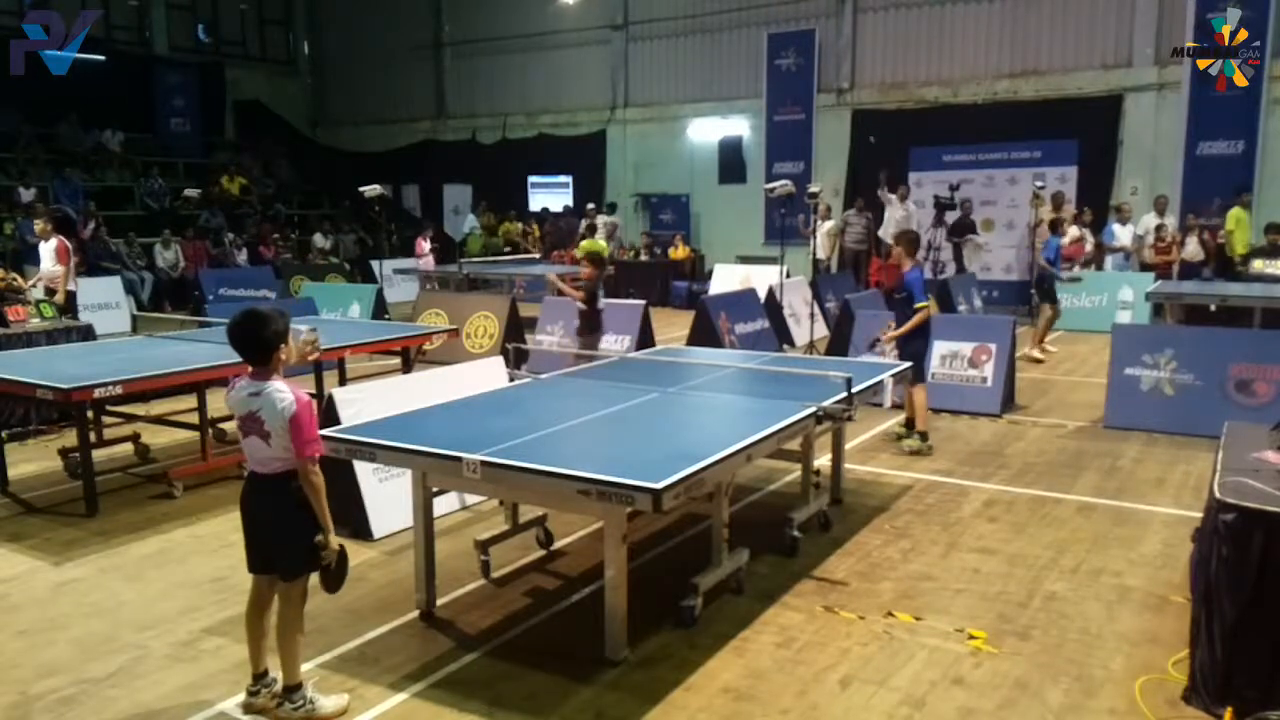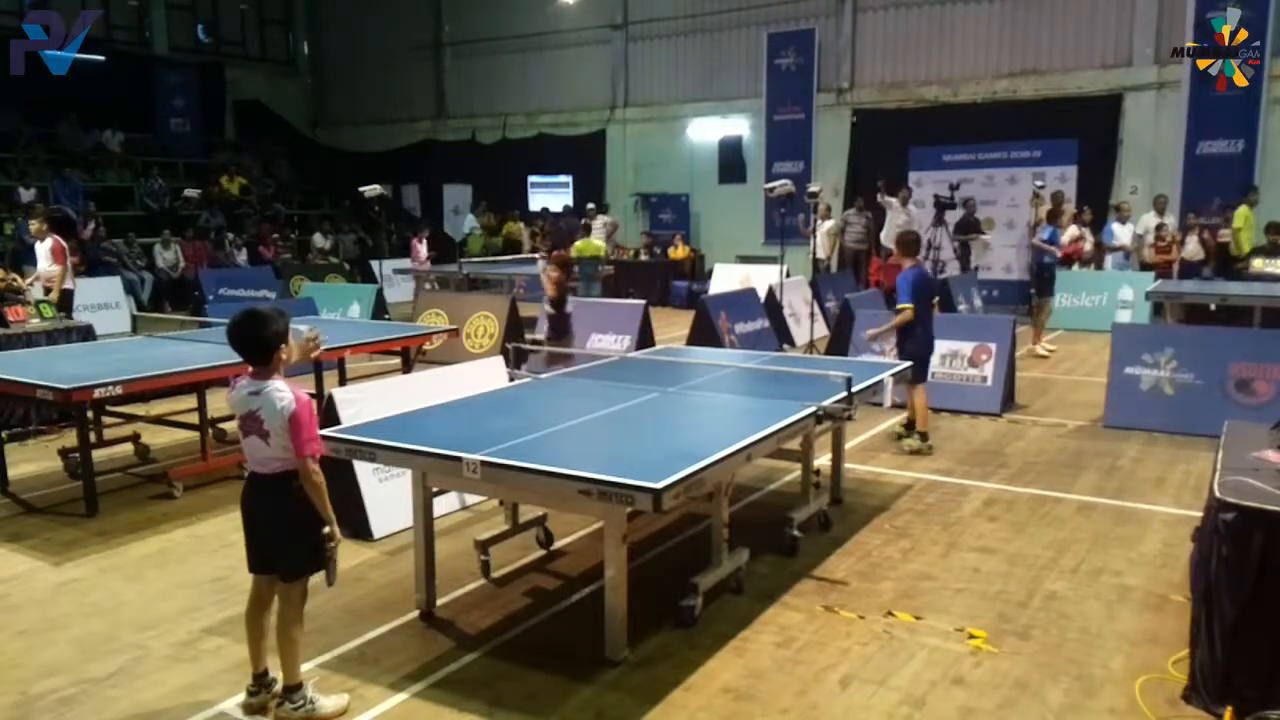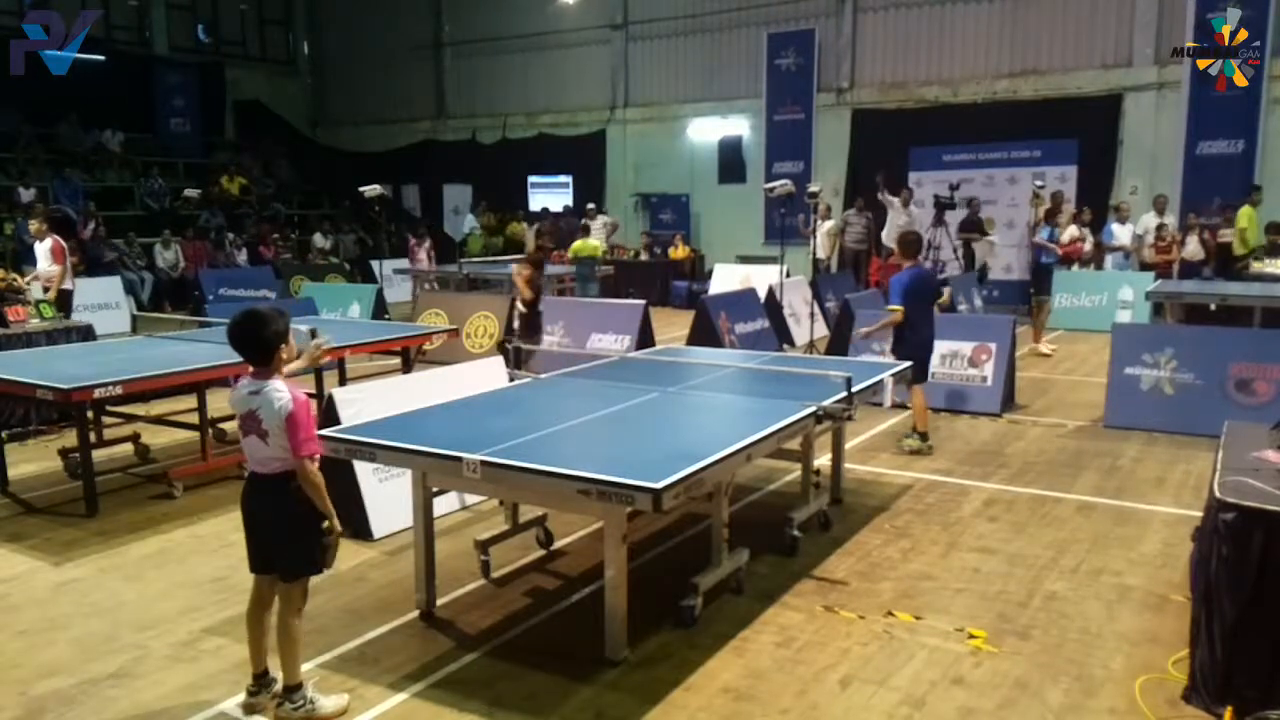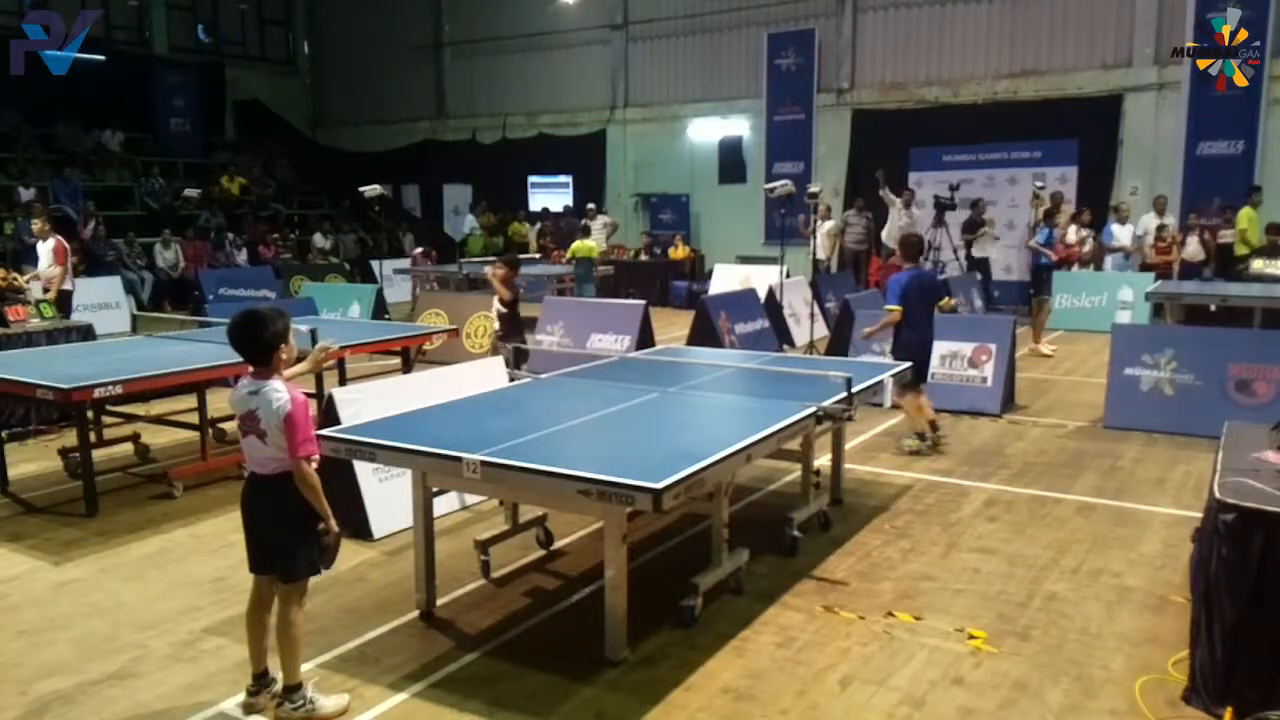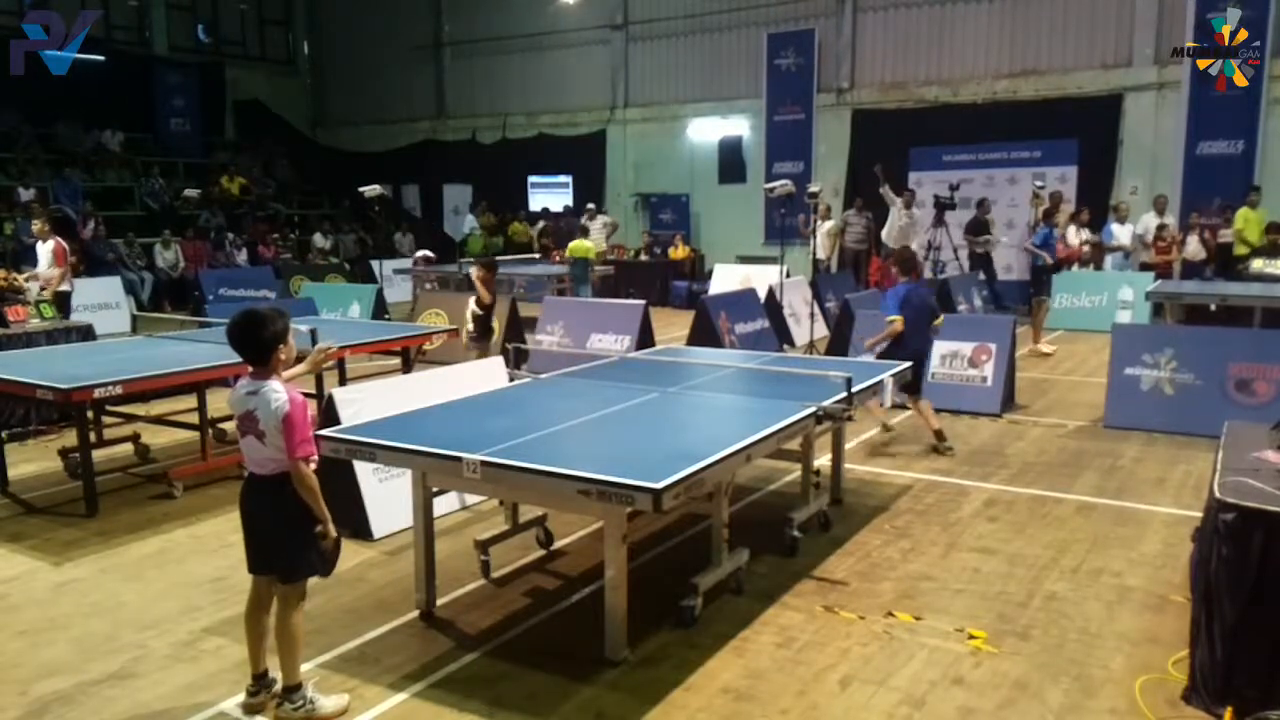
dt=0.2s
person 1, frame 1
left shoulder: (236, 392)
right shoulder: (296, 402)
right elbow: (308, 472)
left wrist: (289, 362)
right wrist: (328, 528)
left hip: (255, 492)
right hip: (288, 498)
left knee: (262, 591)
right knee: (292, 599)
left ankle: (260, 684)
person 1, frame 2
left shoulder: (238, 391)
right shoulder: (295, 401)
right elbow: (308, 471)
left wrist: (294, 359)
right wrist: (330, 520)
left hip: (255, 492)
right hip: (289, 498)
left knee: (262, 591)
right knee: (292, 599)
left ankle: (259, 684)
person 1, frame 3
left shoulder: (241, 390)
right shoulder: (294, 401)
right elbow: (306, 471)
left wrist: (302, 363)
right wrist: (330, 515)
left hip: (255, 491)
right hip: (288, 499)
left knee: (262, 591)
right knee: (292, 600)
left ankle: (259, 684)
person 1, frame 4
left shoulder: (241, 390)
right shoulder: (292, 402)
right elbow: (302, 472)
left wrist: (307, 366)
right wrist: (327, 517)
left hip: (255, 492)
right hip: (287, 499)
left knee: (262, 591)
right knee: (291, 600)
left ankle: (259, 684)
person 1, frame 5
left shoulder: (240, 390)
right shoulder: (291, 403)
right elbow: (300, 472)
left wrist: (307, 367)
right wrist: (326, 519)
left hip: (254, 493)
right hip: (285, 499)
left knee: (261, 592)
right knee: (290, 600)
left ankle: (259, 684)
person 2, frame 1
left shoulder: (913, 277)
right shoulder: (907, 274)
left elbow: (924, 312)
left wrist: (897, 332)
right wrist: (895, 328)
left hip: (914, 339)
right hip: (909, 338)
left knee: (916, 384)
right knee: (910, 383)
left ankle: (922, 438)
right ankle: (909, 426)
person 2, frame 2
left shoulder: (905, 278)
right shoulder: (924, 274)
left elbow: (907, 314)
right elbow: (932, 303)
left wrist: (880, 331)
left hip: (913, 340)
right hip: (923, 338)
left knee: (916, 385)
right knee: (913, 383)
left ankle: (922, 438)
right ankle: (910, 425)
person 2, frame 3
left shoulder: (899, 280)
right shoulder: (929, 275)
left elbow: (897, 316)
right elbow: (941, 302)
left wrist: (871, 330)
left hip: (909, 342)
right hip: (926, 338)
left knee: (915, 386)
right knee: (916, 384)
left ankle: (923, 438)
right ankle: (918, 431)
person 2, frame 4
left shoulder: (897, 280)
right shoulder: (930, 278)
left elbow: (895, 316)
right elbow: (945, 306)
left wrist: (873, 329)
right wrist: (954, 304)
left hip: (906, 344)
right hip: (925, 342)
left knee: (904, 390)
right knee: (917, 387)
left ankle: (921, 437)
right ankle: (933, 430)
person 2, frame 5
left shoulder: (894, 293)
right shoulder: (926, 293)
left elbow: (897, 326)
right elbow: (937, 325)
left wrist: (875, 341)
left hip: (899, 351)
right hip: (919, 353)
right knee: (915, 395)
left ankle: (885, 426)
right ankle: (941, 440)
